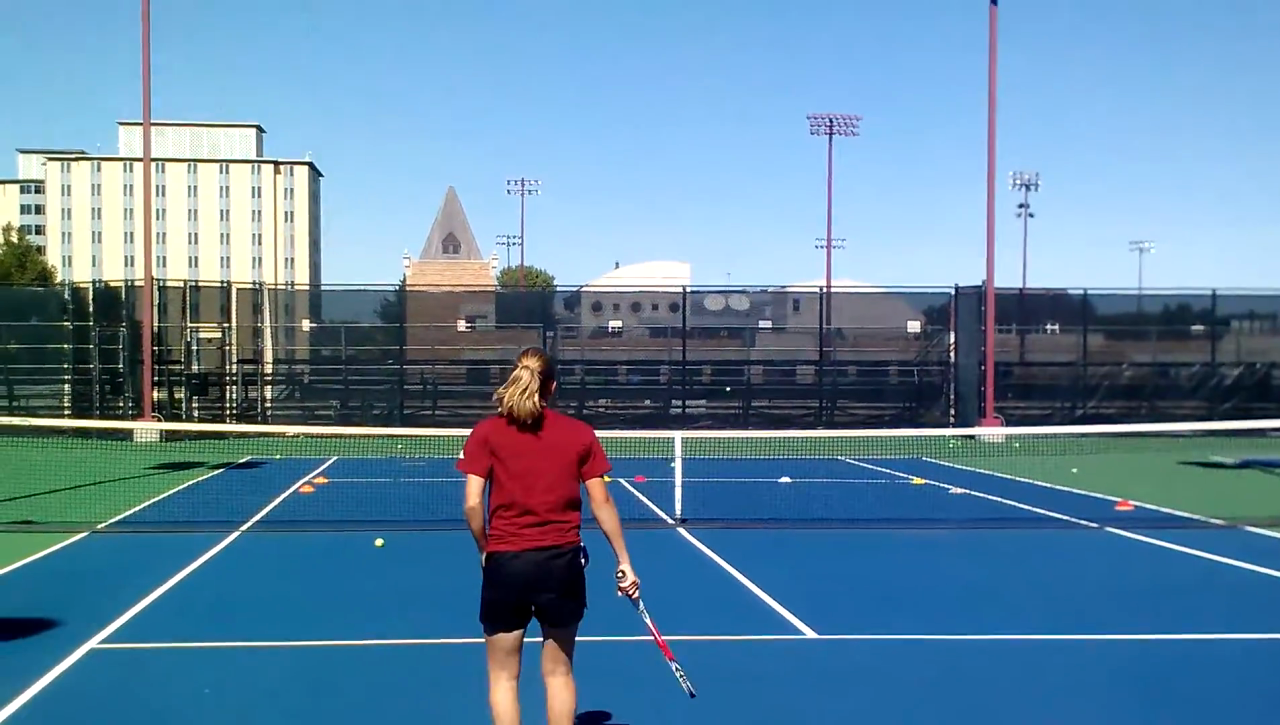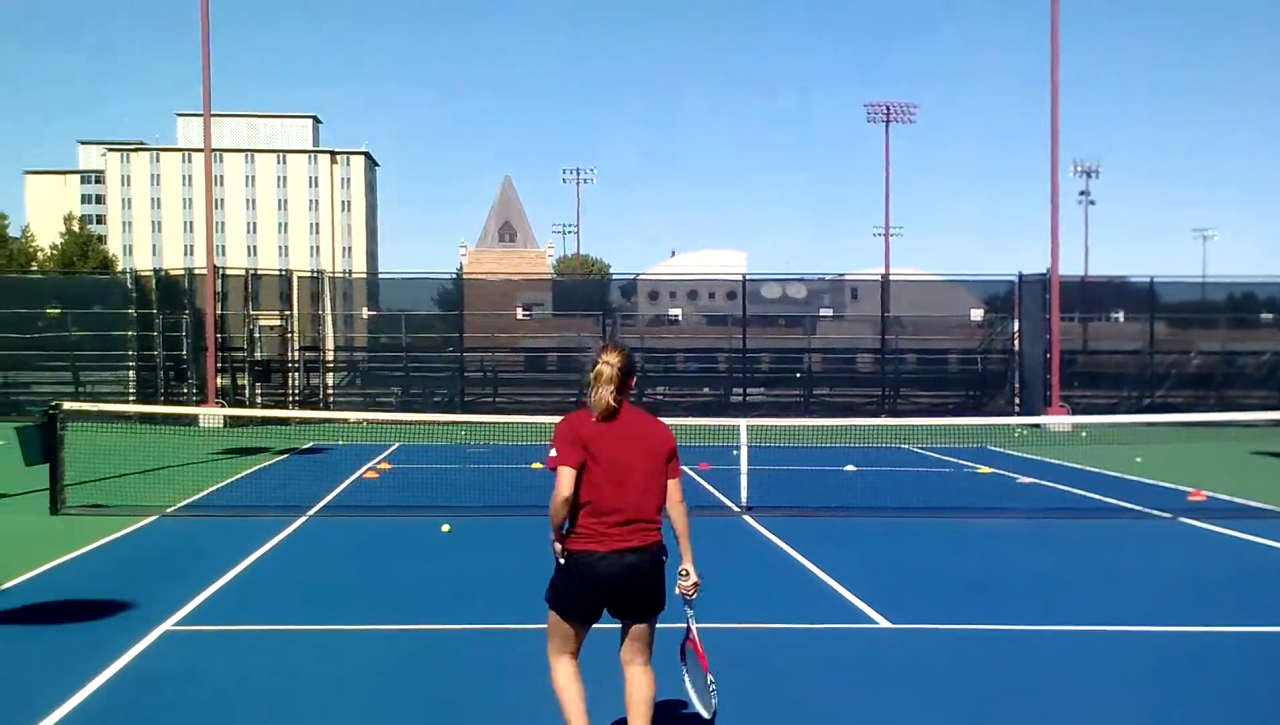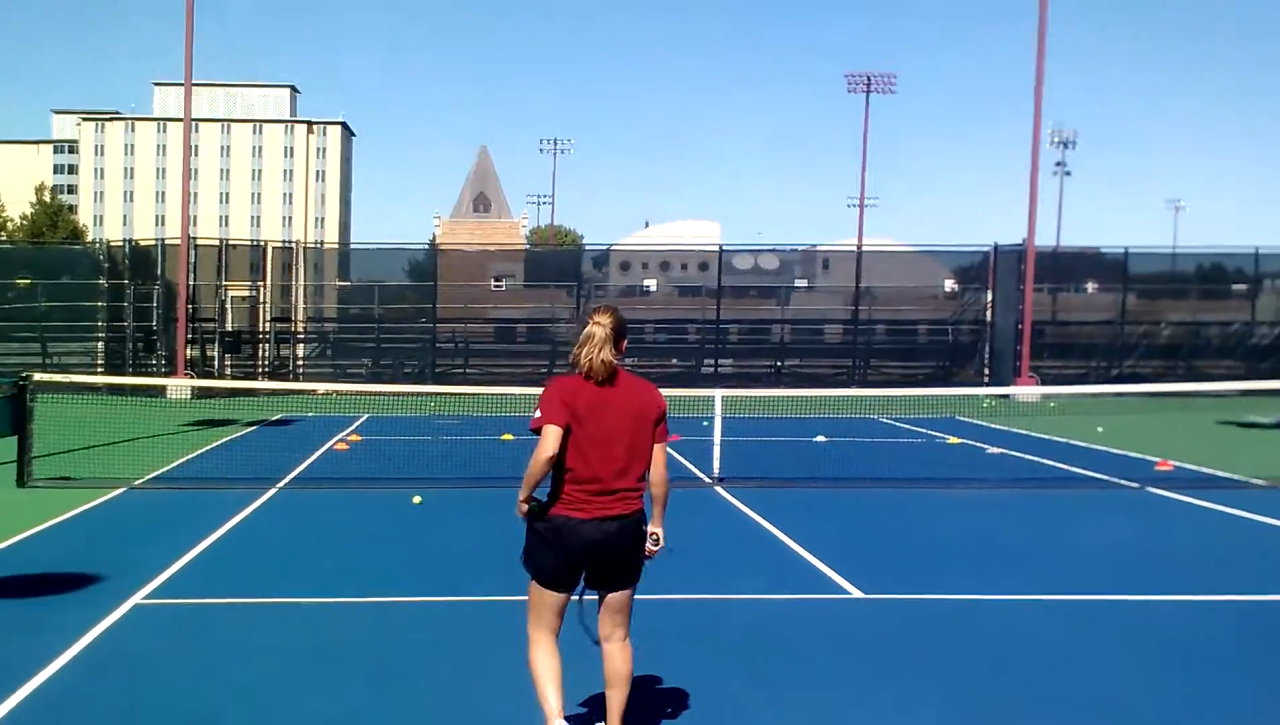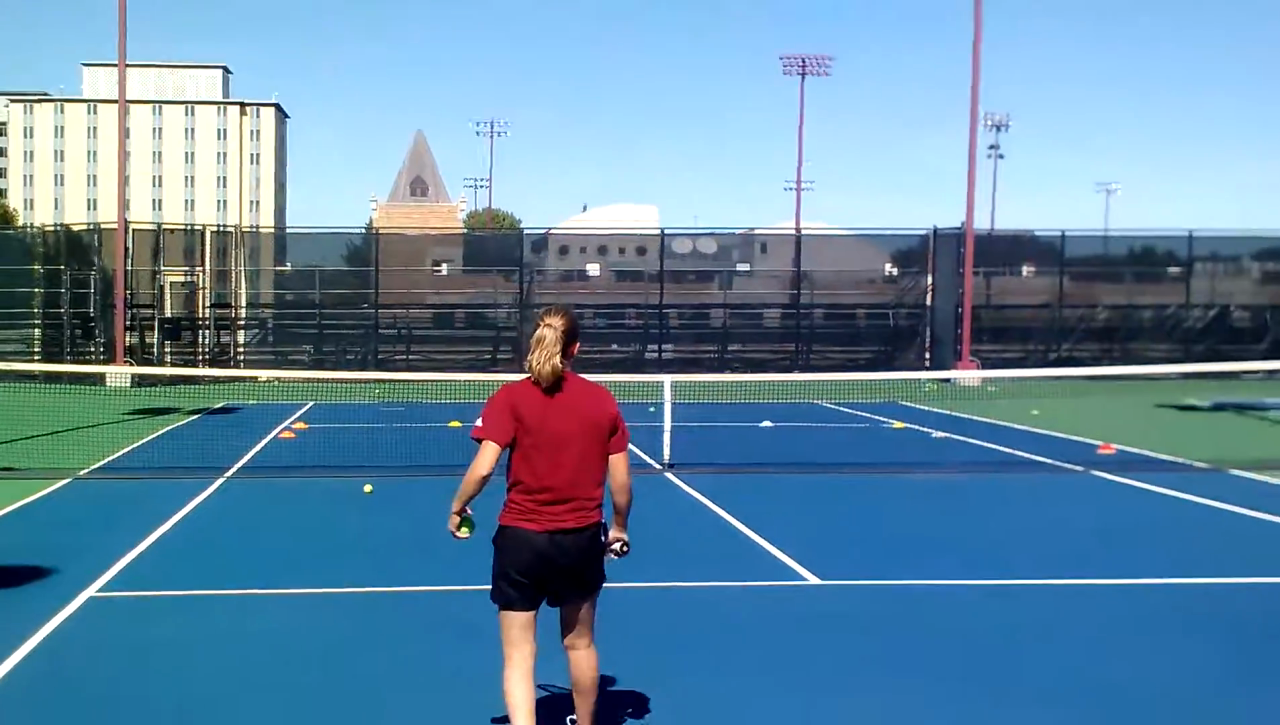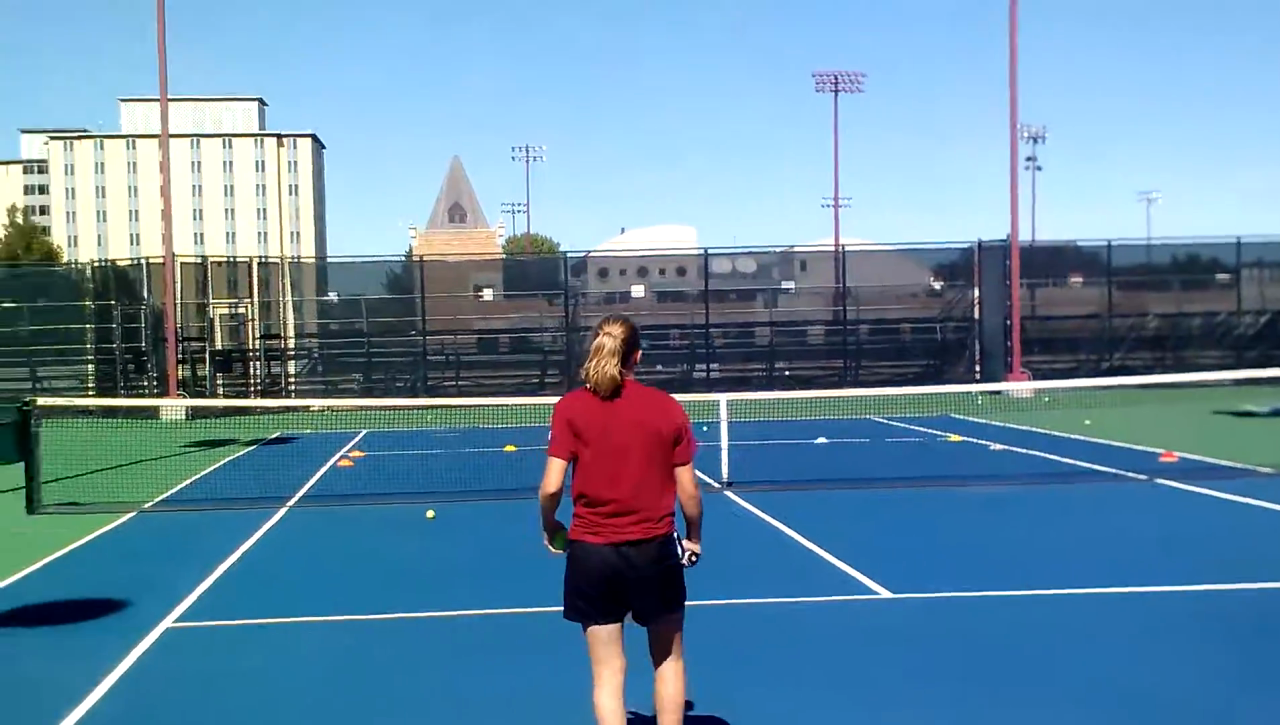
dt=0.2s
person 1, frame 1
left shoulder: (486, 431)
right shoulder: (580, 433)
left elbow: (472, 504)
right elbow: (602, 502)
left wrist: (485, 546)
right wrist: (624, 561)
left hip: (507, 562)
right hip: (562, 560)
left knee: (504, 676)
right knee: (558, 669)
person 1, frame 2
left shoulder: (574, 426)
right shoulder: (661, 432)
left elbow: (564, 493)
right elbow: (675, 504)
left wrist: (556, 537)
right wrist: (687, 562)
left hip: (586, 558)
right hip: (644, 560)
left knee: (561, 654)
right knee: (637, 662)
person 1, frame 3
left shoulder: (562, 388)
right shoulder: (650, 395)
left elbow: (547, 452)
right elbow: (658, 470)
left wrist: (525, 496)
right wrist: (656, 521)
left hip: (565, 524)
right hip: (624, 527)
left knee: (542, 637)
right knee: (615, 635)
person 1, frame 4
left shoulder: (510, 397)
right shoulder: (604, 400)
left elbow: (483, 468)
right elbow: (620, 479)
left wrist: (458, 508)
right wrist: (620, 526)
left hip: (521, 540)
right hip: (582, 539)
left knee: (518, 657)
right knee: (579, 641)
person 1, frame 5
left shoulder: (570, 408)
right shoulder: (668, 410)
left elbow: (551, 488)
right elbow: (688, 492)
left wrist: (549, 527)
right wrist: (693, 538)
left hip: (591, 554)
right hip: (654, 552)
left knee: (607, 672)
right knee: (668, 659)
